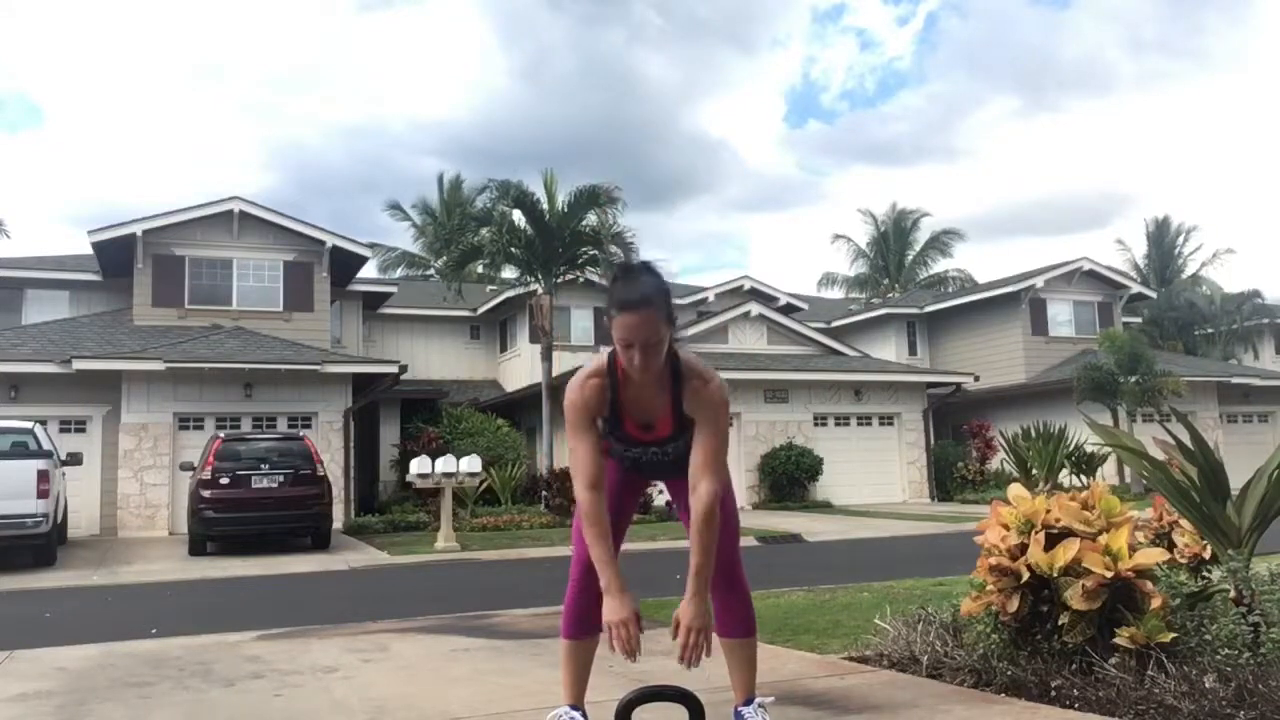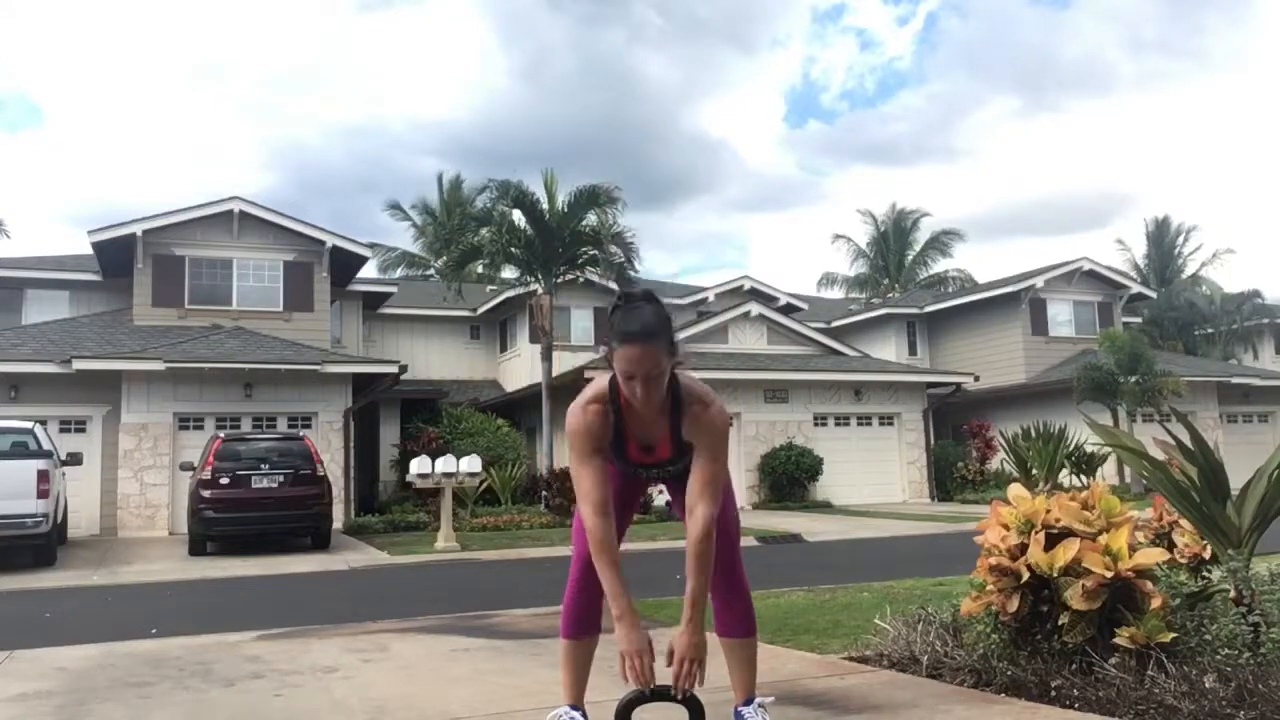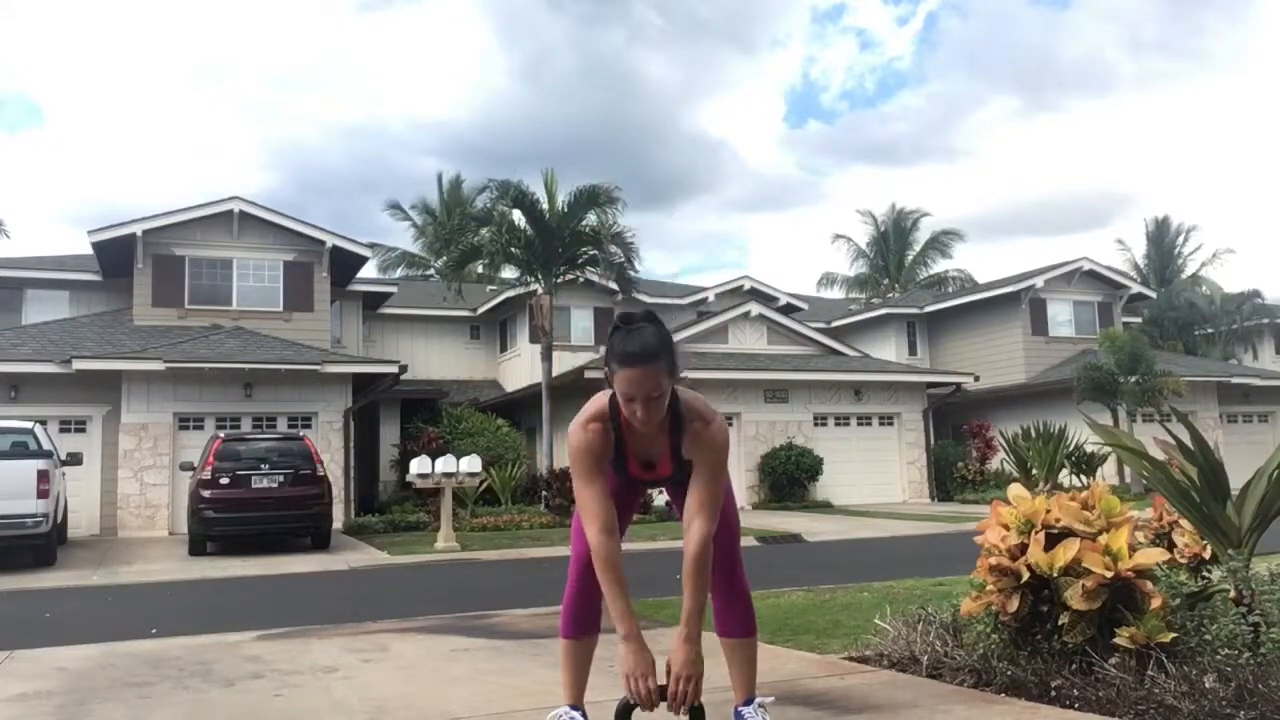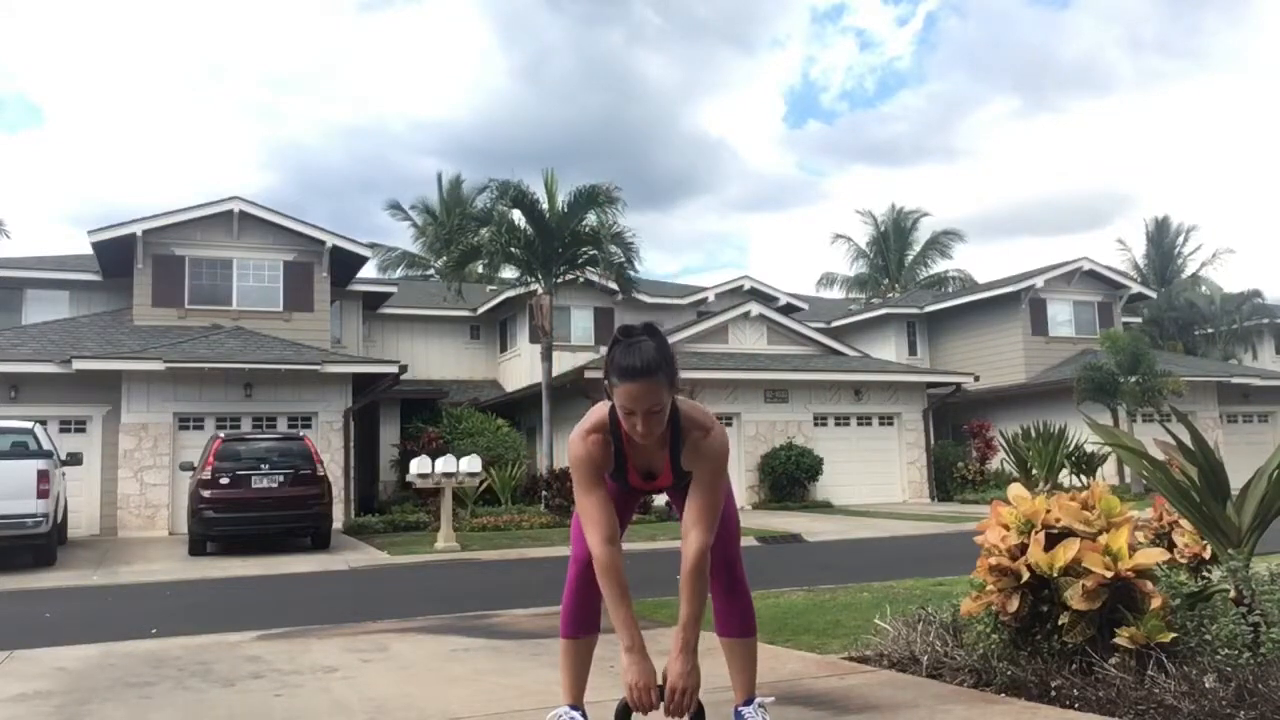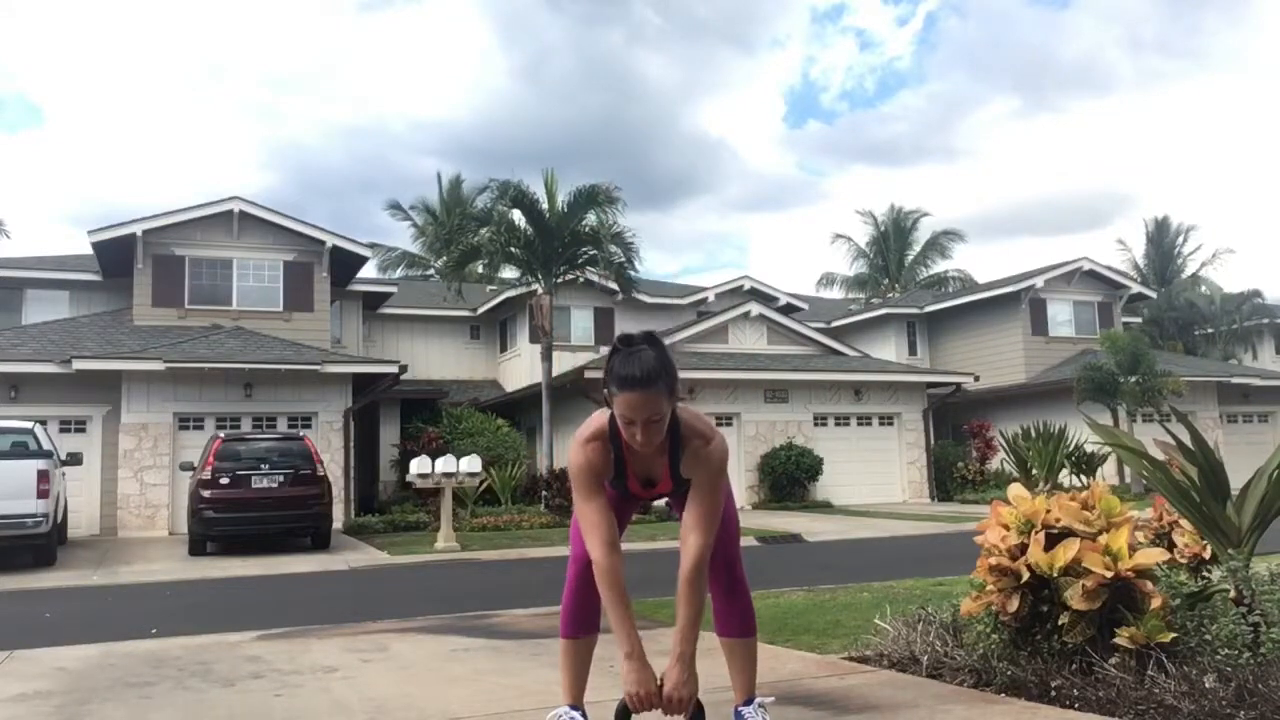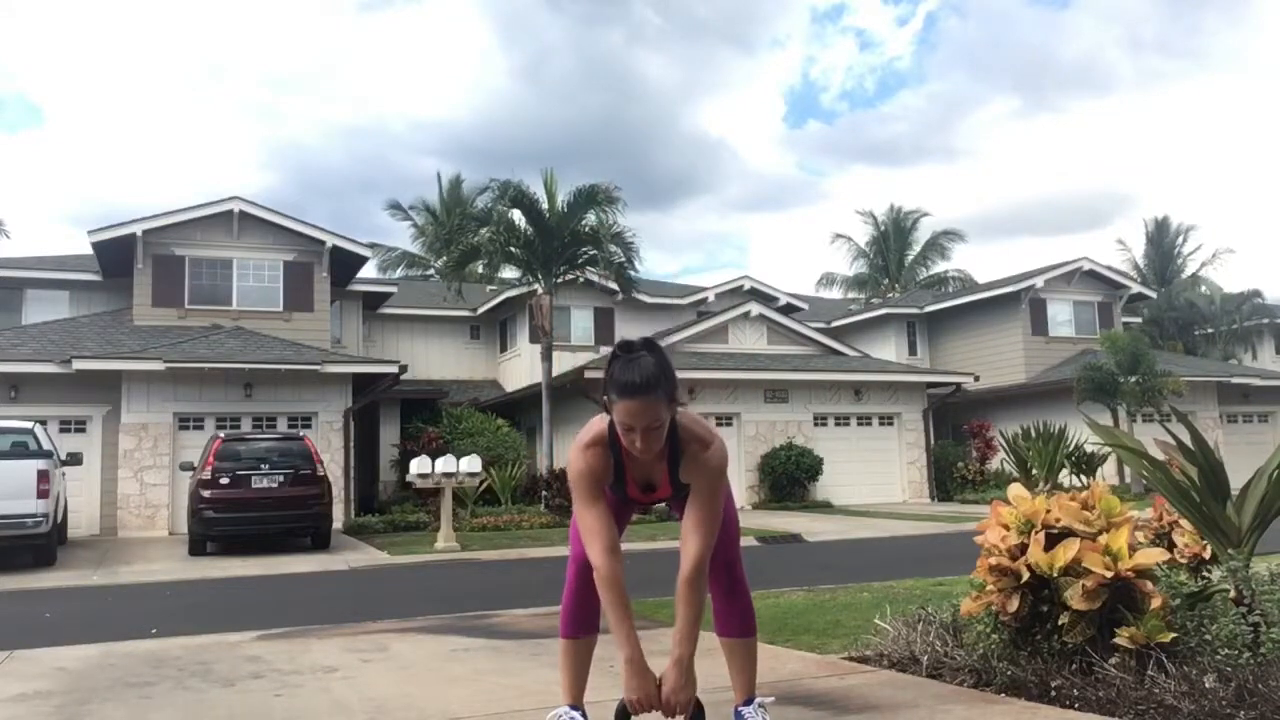
dt=0.1s
person 1, frame 1
left shoulder: (704, 386)
right shoulder: (586, 387)
left elbow: (707, 492)
right elbow: (588, 491)
left wrist: (697, 598)
right wrist: (614, 591)
left hip: (684, 457)
right hip: (620, 462)
left knee: (726, 570)
right knee: (585, 570)
person 1, frame 2
left shoulder: (704, 410)
right shoulder: (587, 411)
left elbow: (703, 517)
right elbow: (595, 516)
left wrist: (692, 624)
right wrist: (624, 620)
left hip: (686, 468)
right hip: (620, 469)
left knee: (726, 569)
right knee: (586, 570)
person 1, frame 3
left shoulder: (706, 428)
right shoulder: (588, 429)
left elbow: (699, 539)
right elbow: (601, 539)
left wrist: (689, 641)
right wrist: (629, 640)
left hip: (688, 470)
right hip: (617, 473)
left knee: (726, 566)
right knee: (585, 566)
person 1, frame 4
left shoulder: (705, 437)
right shoulder: (588, 440)
left elbow: (696, 548)
right elbow: (604, 547)
left wrist: (685, 651)
right wrist: (632, 651)
left hip: (688, 476)
right hip: (617, 477)
left knee: (726, 567)
right knee: (584, 567)
person 1, frame 5
left shoulder: (706, 445)
right shoulder: (588, 447)
left elbow: (694, 561)
right elbow: (604, 557)
left wrist: (683, 660)
right wrist: (632, 659)
left hip: (688, 478)
right hip: (615, 480)
left knee: (725, 567)
right knee: (583, 567)
person 1, frame 6
left shoulder: (705, 449)
right shoulder: (588, 452)
left elbow: (694, 564)
right elbow: (605, 562)
left wrist: (681, 663)
right wrist: (632, 664)
left hip: (688, 481)
right hip: (614, 483)
left knee: (725, 568)
right knee: (582, 568)
